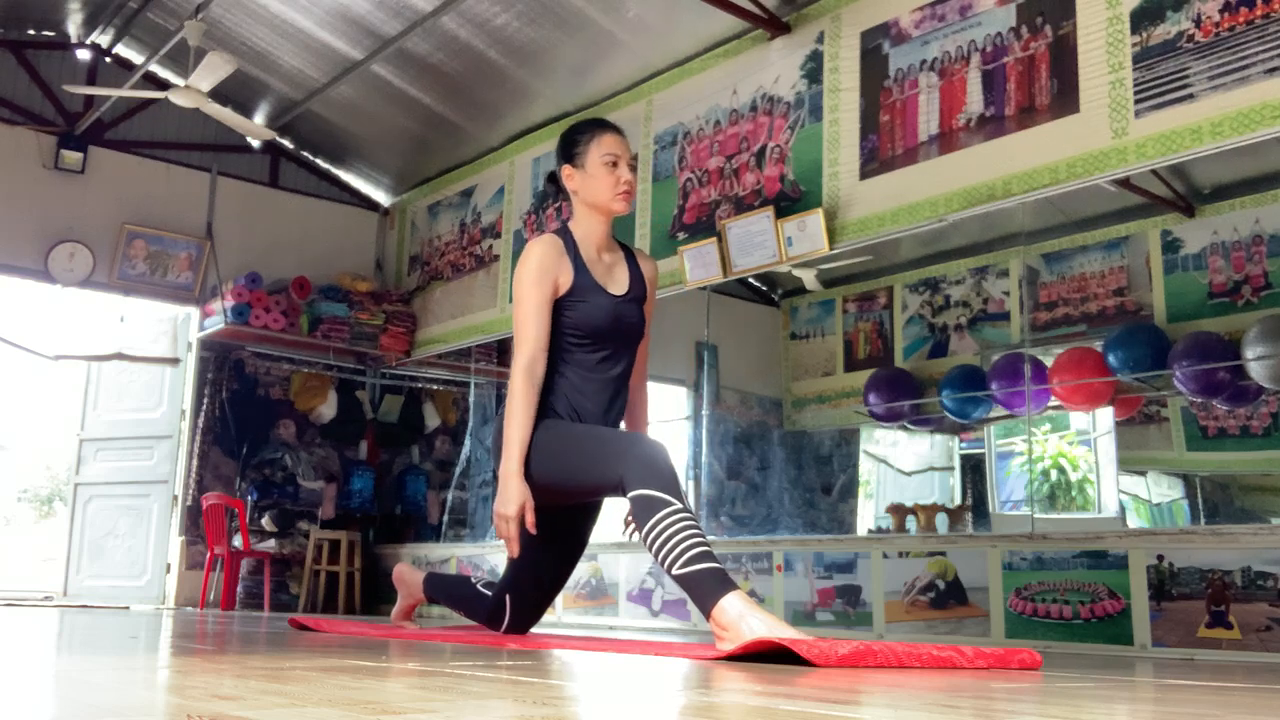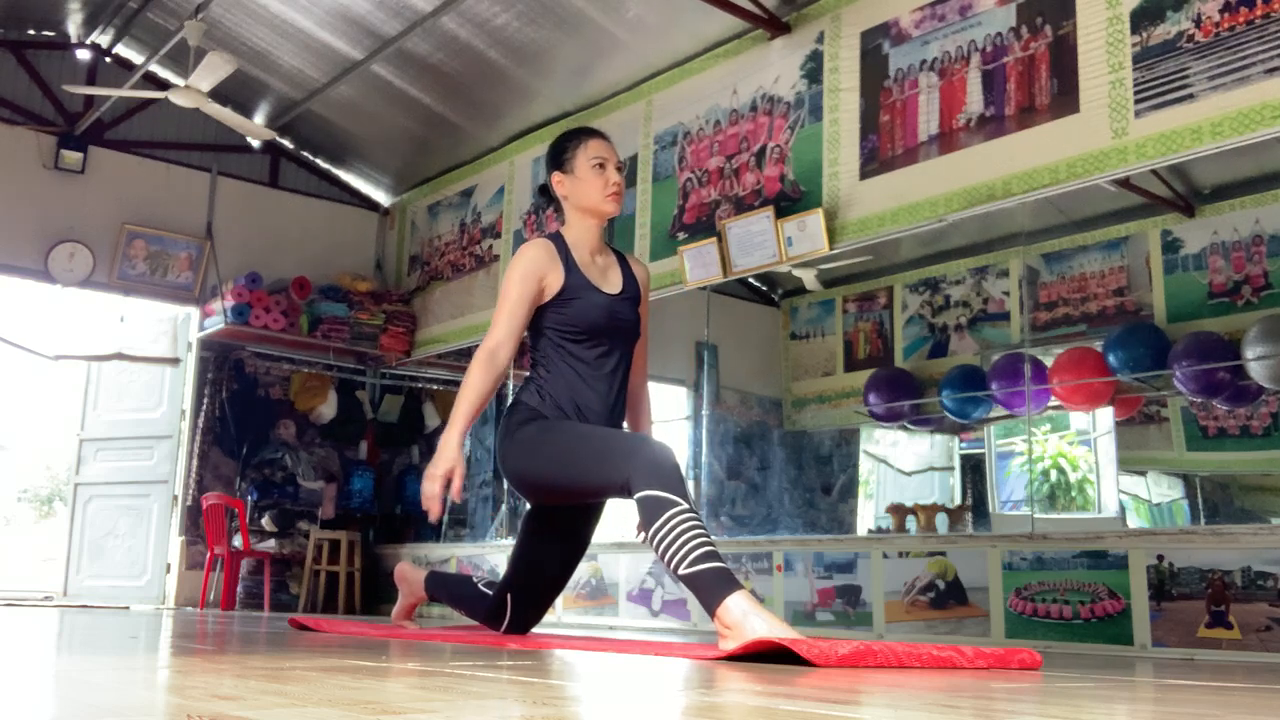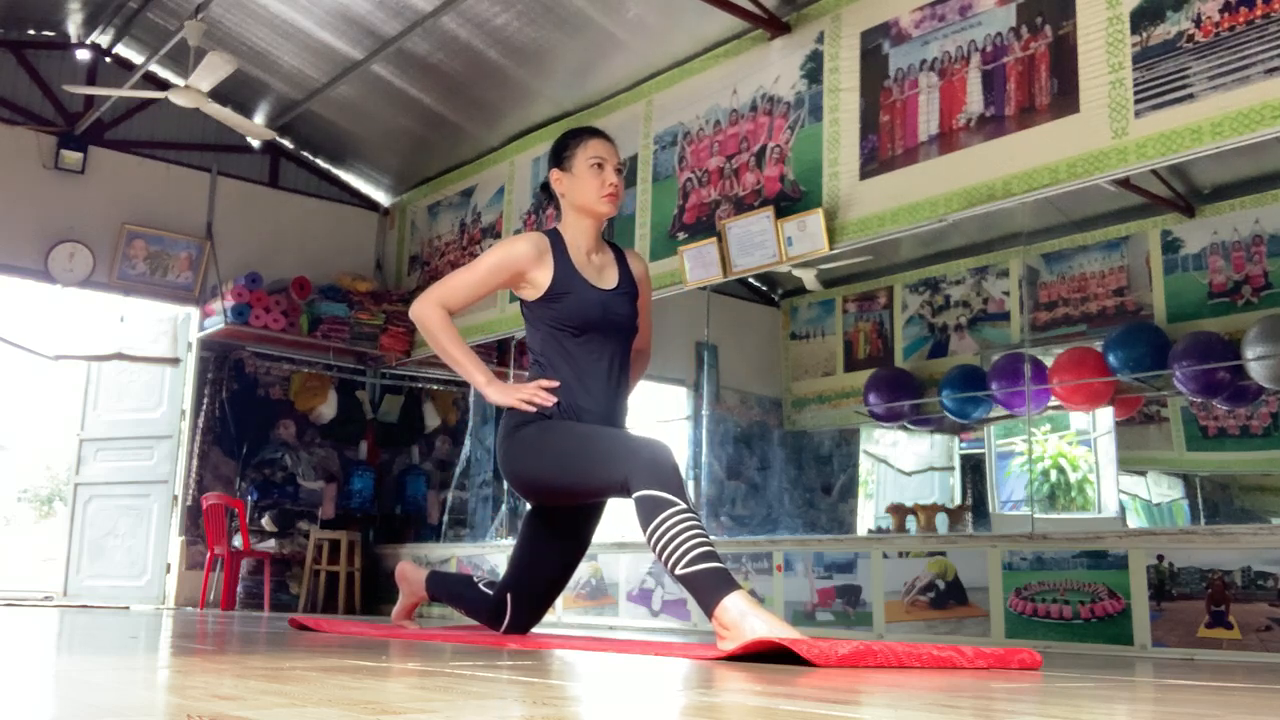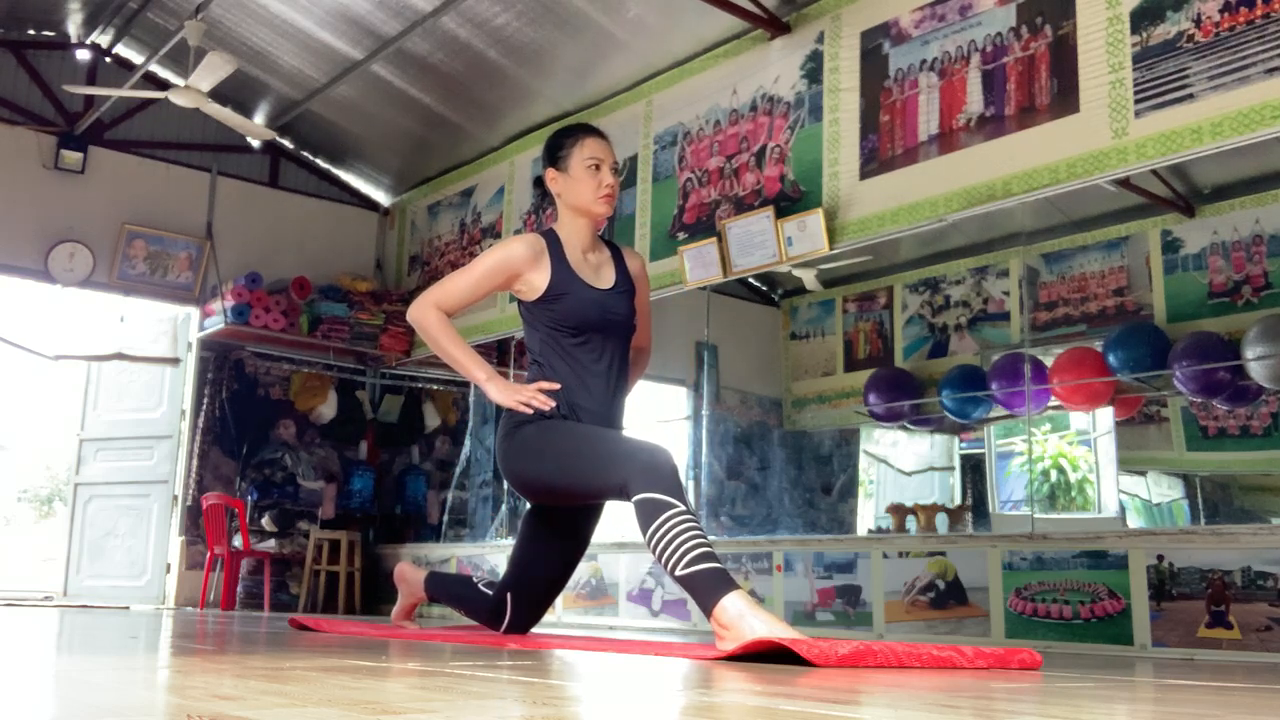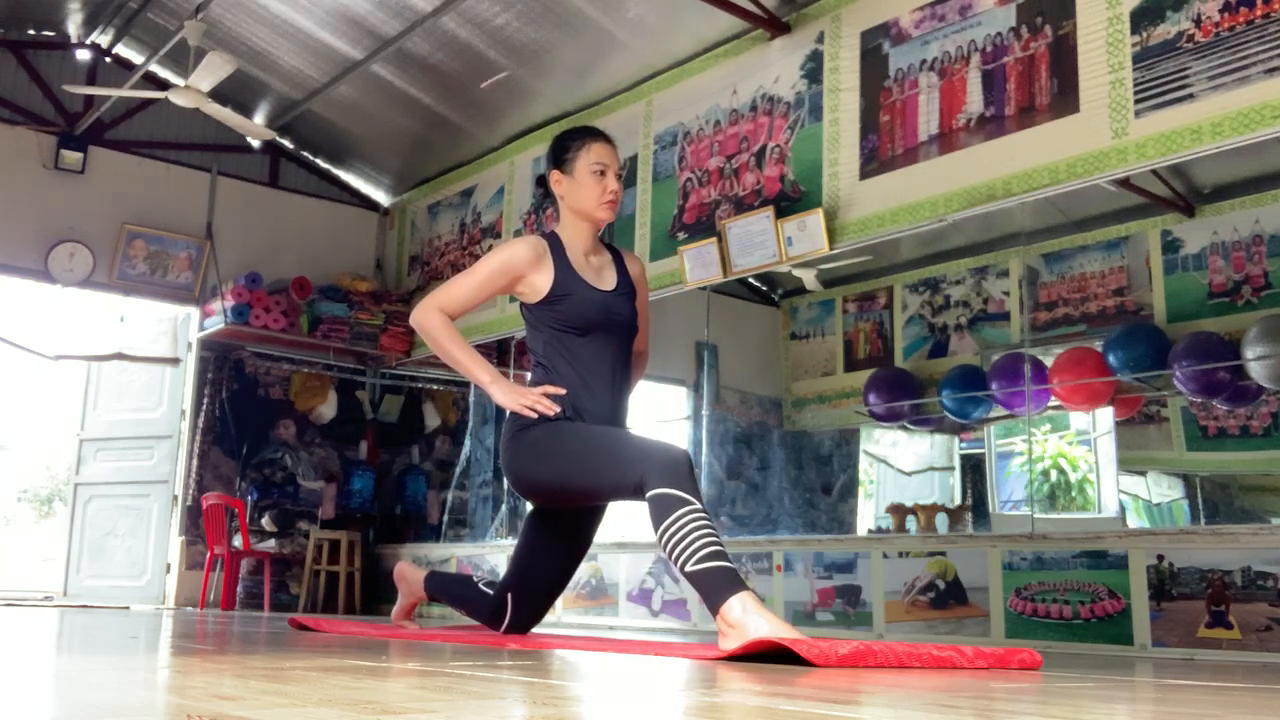
dt=1s
person 1, frame 1
left shoulder: (643, 269)
right shoulder: (547, 254)
right elbow: (527, 367)
left wrist: (642, 486)
right wrist: (511, 472)
left hip: (585, 458)
right hip: (540, 440)
left knee: (512, 614)
right knee: (647, 460)
left ankle: (420, 582)
right ankle: (730, 612)
person 1, frame 2
left shoulder: (634, 273)
right shoulder: (540, 257)
left elbow: (634, 378)
right elbow: (494, 351)
left wrist: (651, 488)
right wrist: (451, 442)
left hip: (587, 461)
right hip: (535, 439)
left knee: (513, 616)
right knee: (654, 461)
left ankle: (422, 581)
right ankle: (733, 610)
person 1, frame 3
left shoulder: (633, 268)
right shoulder: (532, 252)
left elbow: (639, 350)
right elbow: (427, 307)
left wrist: (610, 398)
right wrist: (489, 384)
left hip: (589, 456)
right hip: (536, 439)
left knee: (512, 615)
right knee: (650, 460)
left ankle: (423, 581)
right ankle: (731, 611)
person 1, frame 4
left shoulder: (629, 265)
right shoulder: (528, 253)
left elbow: (639, 349)
right elbow: (425, 309)
left wrist: (608, 395)
right wrist: (492, 383)
left hip: (589, 454)
right hip: (536, 439)
left knee: (512, 615)
right knee: (651, 465)
left ankle: (422, 582)
right ankle: (730, 611)
person 1, frame 5
left shoulder: (629, 268)
right shoulder: (530, 256)
left elbow: (637, 352)
right elbow: (428, 314)
left wrist: (610, 397)
right wrist: (498, 386)
left hip: (592, 456)
right hip: (541, 442)
left knee: (512, 615)
right knee: (667, 464)
left ankle: (422, 581)
right ankle: (737, 611)
